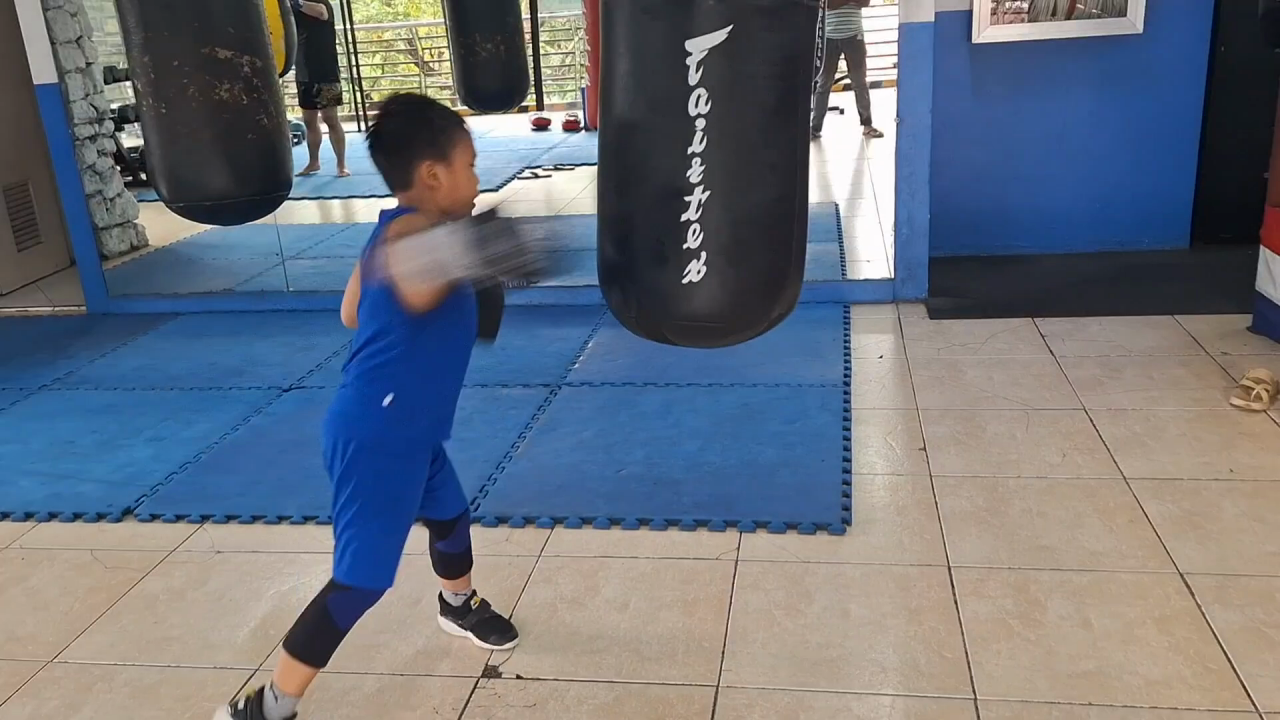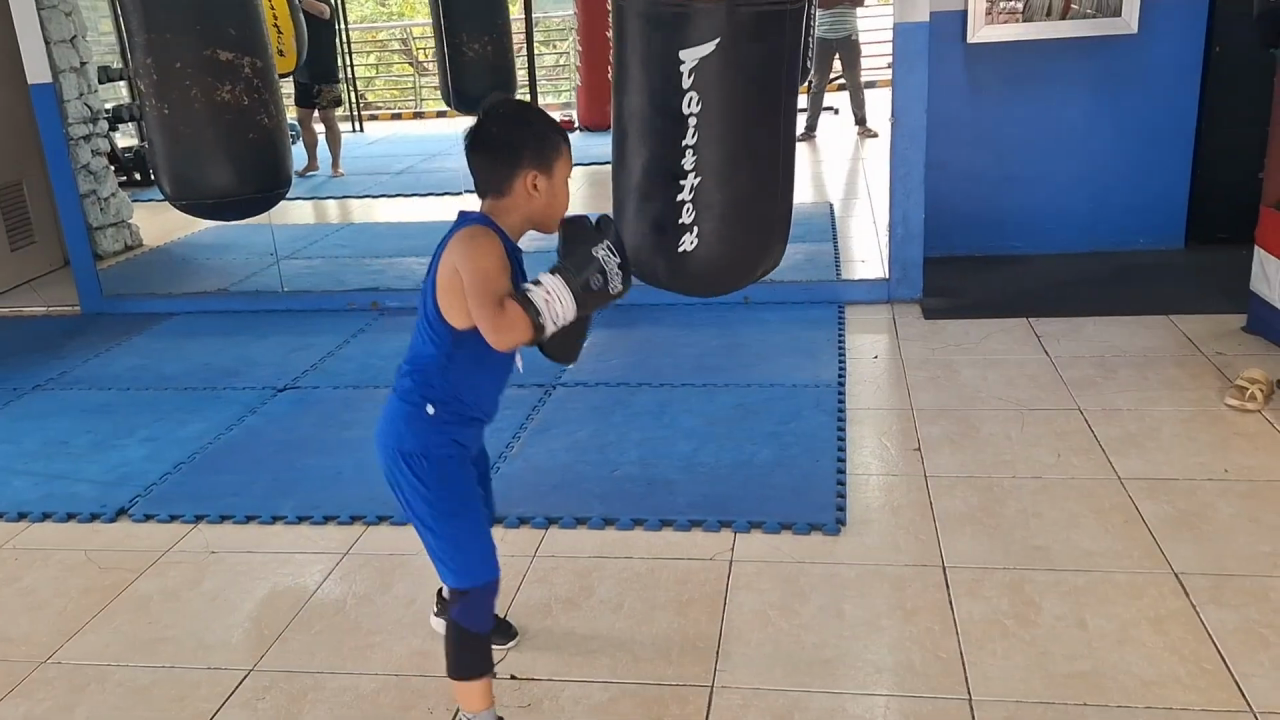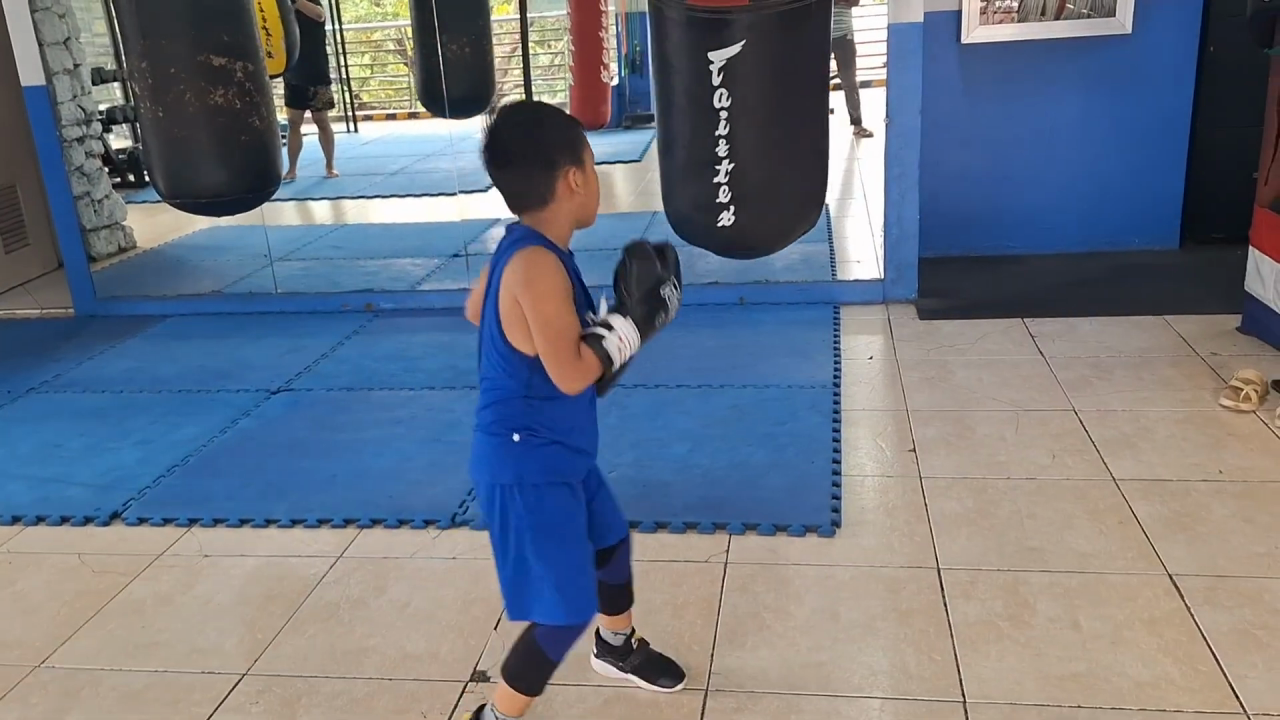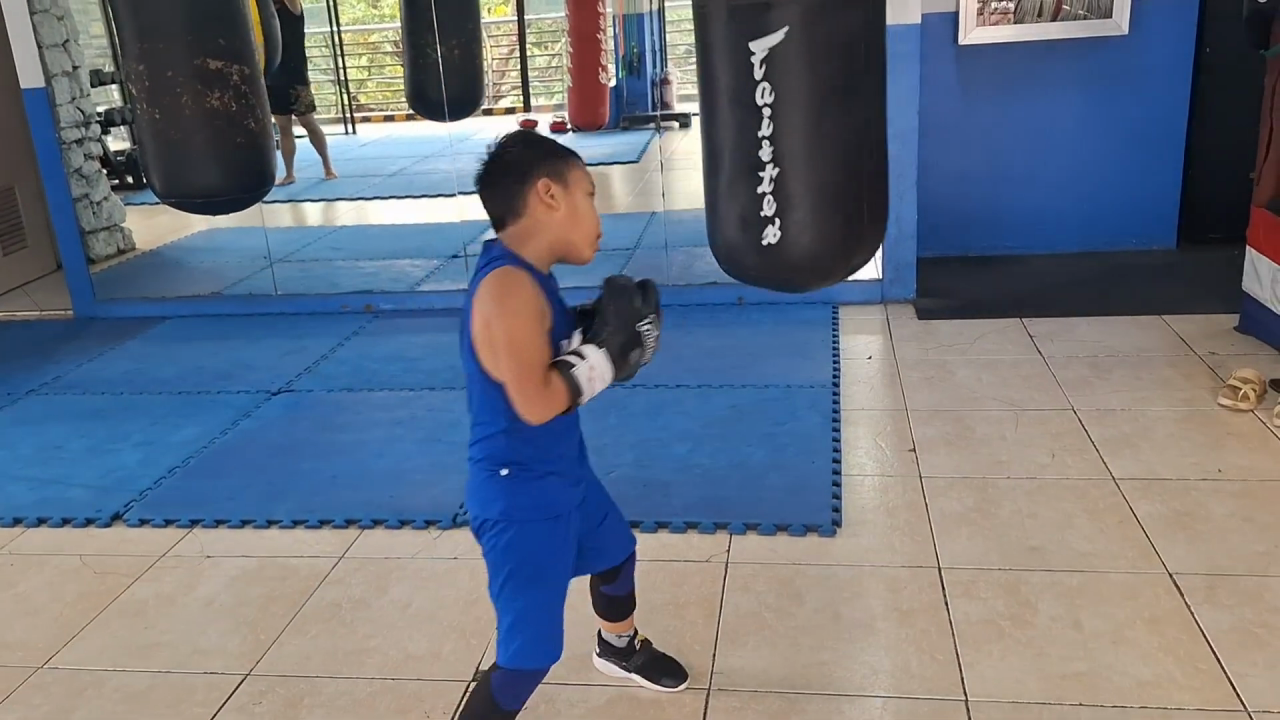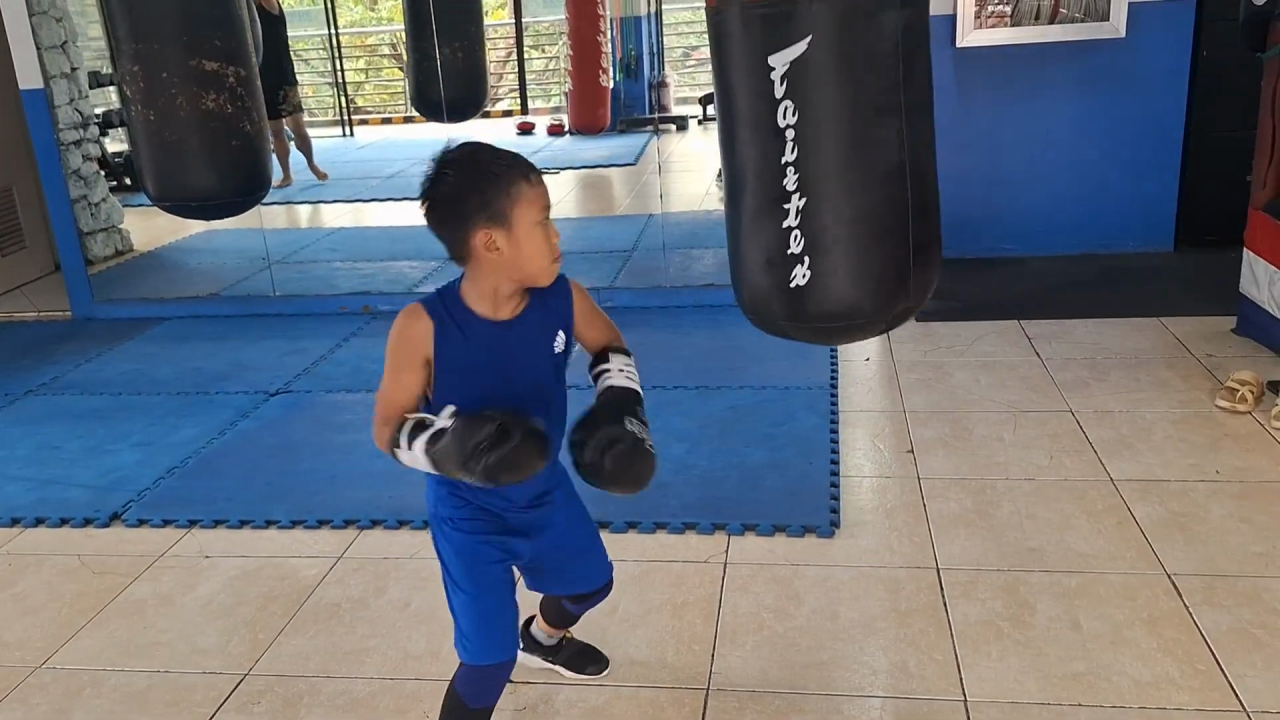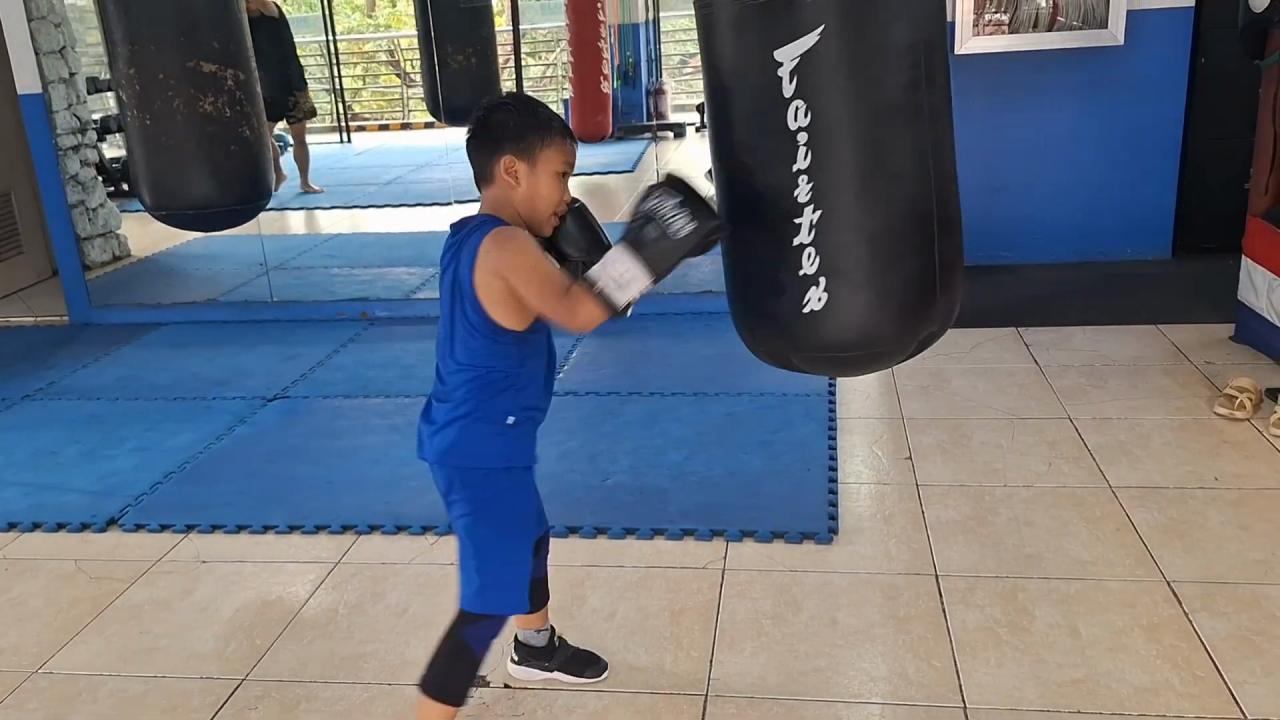
dt=0.4s
person 1, frame 1
left shoulder: (394, 233)
right shoulder: (413, 233)
left elbow: (351, 310)
right elbow: (413, 271)
left hip: (418, 427)
right hip: (377, 431)
left knee: (450, 517)
right knee: (362, 580)
left ankle: (460, 605)
person 1, frame 2
left shoulder: (482, 238)
right shoulder: (477, 244)
right elbow: (501, 330)
left wrist: (551, 320)
right wrist: (573, 286)
left hip: (447, 427)
right hip: (425, 439)
left knee: (475, 524)
right knee: (478, 577)
left ankle: (454, 605)
person 1, frame 3
left shoulder: (522, 250)
right shoulder: (537, 265)
left elbow: (476, 310)
right elbow: (573, 373)
right wrist: (636, 314)
left hip: (557, 455)
right hip: (526, 467)
left knee: (611, 543)
right knee: (567, 610)
left ankle: (618, 647)
person 1, frame 4
left shoulder: (521, 274)
right shoulder: (508, 287)
right elbow: (538, 403)
left wrist: (593, 328)
right wrist: (609, 349)
left hip: (560, 476)
right hip: (519, 494)
left knee: (615, 555)
right knee: (530, 654)
left ankle: (620, 647)
person 1, frame 5
left shoulder: (560, 296)
right shoulder: (422, 325)
left elbow: (609, 343)
right elbow: (389, 431)
left wrist: (623, 410)
right wrist: (450, 446)
left hip: (546, 493)
right hip: (472, 515)
left knee: (590, 582)
right knee: (489, 657)
left ankle: (545, 638)
person 1, frame 6
left shoulder: (472, 237)
right shoulder: (508, 245)
right elbow: (575, 312)
left wrist: (560, 246)
right wrist: (647, 250)
left hip: (462, 438)
right hip: (486, 448)
left knee: (528, 538)
right knee: (487, 604)
left ankle: (535, 644)
